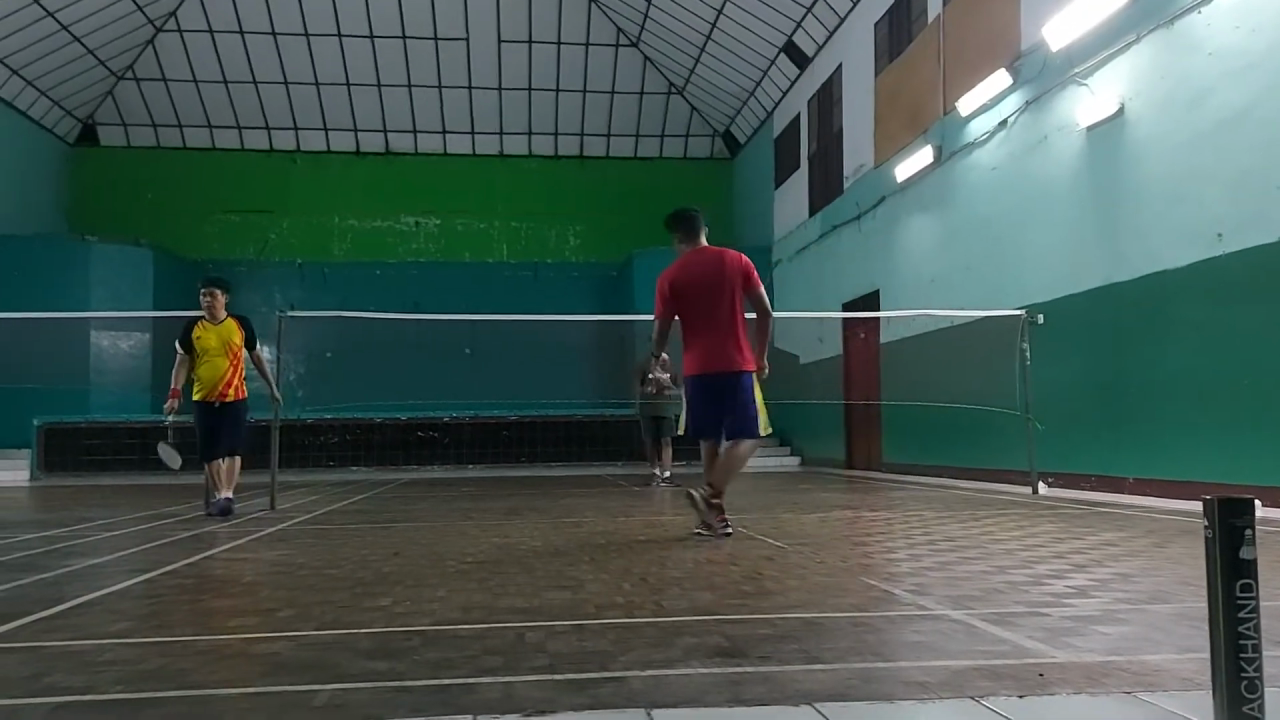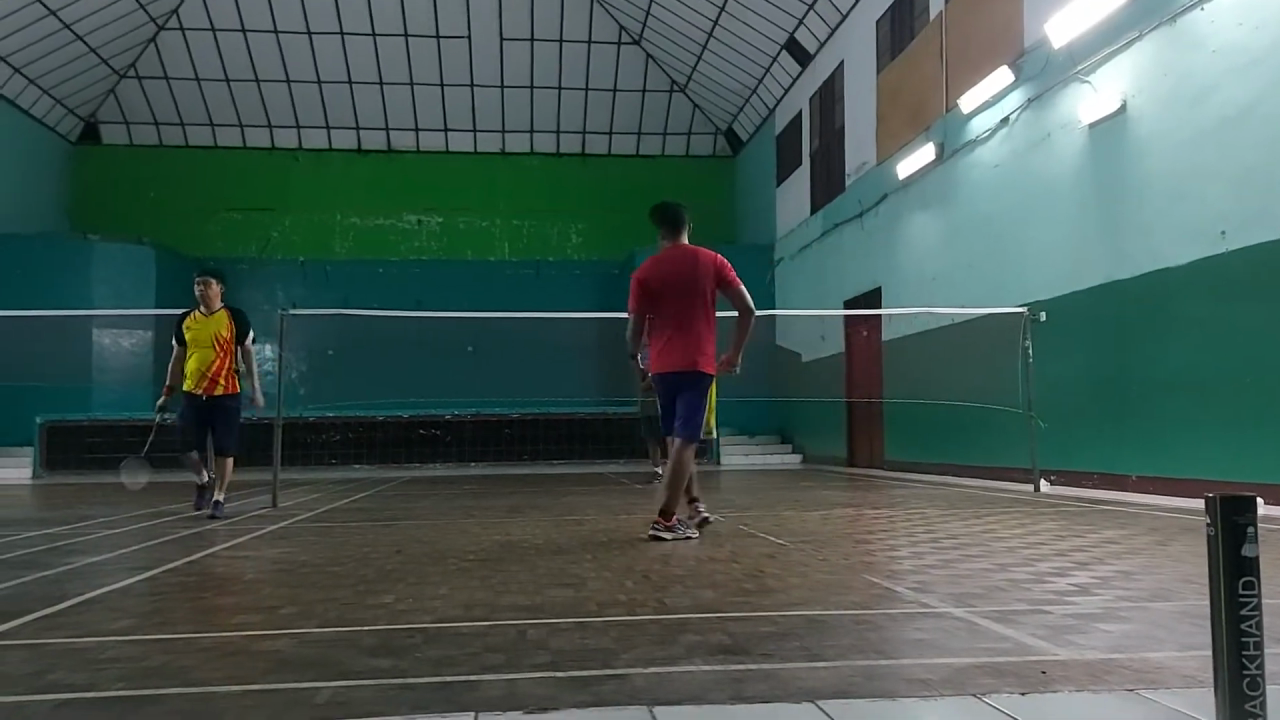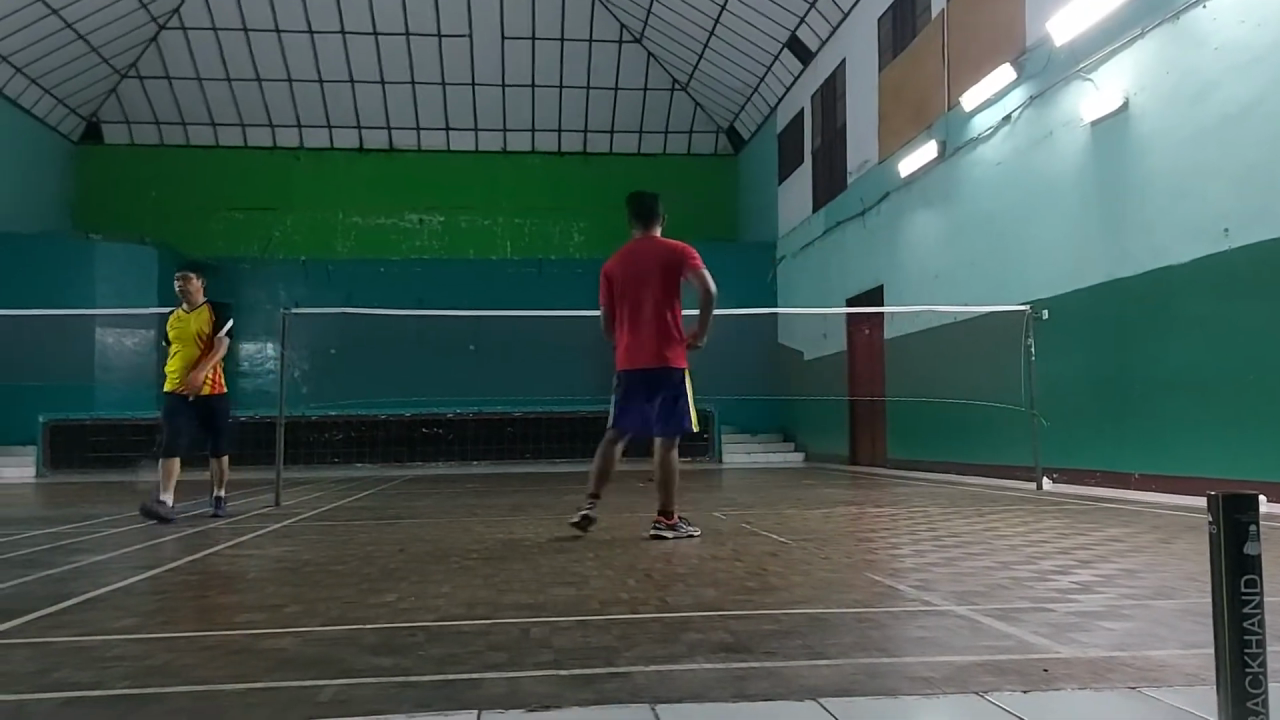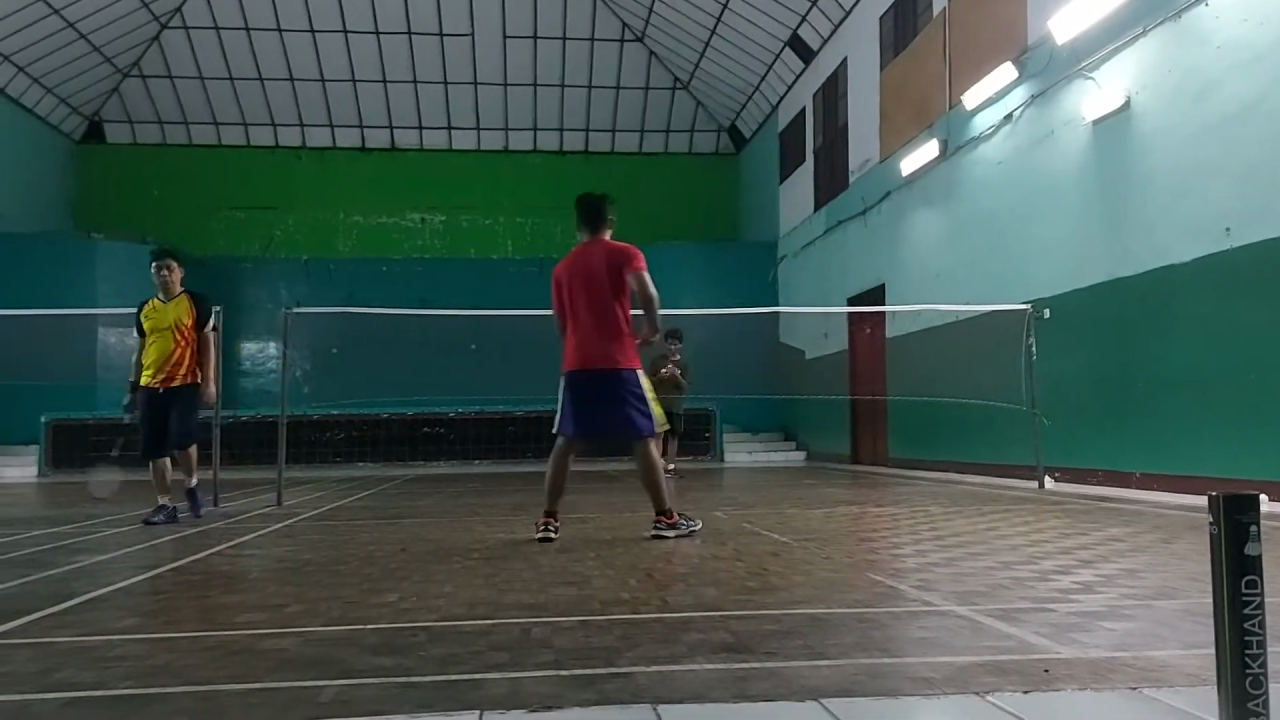
dt=0.3s
person 1, frame 1
left shoulder: (670, 276)
right shoulder: (737, 261)
left elbow: (661, 332)
right elbow: (765, 312)
left wrist: (656, 356)
right wrist: (761, 354)
left hip: (697, 370)
right hip: (738, 366)
left knee: (710, 442)
right knee: (745, 438)
left ankle: (715, 516)
right ankle: (709, 493)
person 1, frame 2
left shoulder: (645, 272)
right shoulder: (712, 262)
left elbow: (635, 328)
right elbow: (747, 310)
left wrist: (635, 355)
right wrist: (735, 353)
left hip: (662, 366)
right hip: (697, 364)
left knee: (676, 436)
right knee: (685, 441)
left ankle: (693, 504)
right ankle: (666, 519)
person 1, frame 3
left shoulder: (613, 264)
right shoulder: (678, 252)
left elbow: (607, 323)
right elbow: (708, 291)
right wrist: (700, 332)
left hip: (628, 362)
right hip: (667, 359)
left knee: (615, 436)
right knee: (667, 439)
left ankle: (591, 504)
right ankle: (666, 519)
person 1, frame 4
left shoulder: (563, 267)
right shoulder: (624, 254)
right elbow: (647, 294)
right wrist: (651, 329)
left hip: (575, 365)
right hip: (617, 362)
left knee: (566, 441)
right knee: (643, 438)
left ankle: (548, 519)
right ankle: (665, 517)
person 2, frame 1
left shoulder: (242, 324)
right shoulder: (191, 329)
left elbow: (257, 357)
right elbow: (182, 364)
left wrist: (272, 387)
right wrist: (174, 395)
left hip: (234, 398)
right hip: (203, 400)
left knee: (233, 449)
right knee: (210, 454)
left ankle: (226, 498)
right ankle: (220, 497)
person 2, frame 2
left shoulder: (235, 317)
right shoulder: (186, 320)
left elbow: (248, 354)
right elbow: (177, 358)
left wrist: (255, 388)
right wrist: (167, 392)
left hip: (224, 394)
right hip: (191, 393)
left knee: (224, 449)
right knee: (187, 446)
left ankle: (218, 499)
right ankle: (205, 481)
person 2, frame 3
left shoulder: (219, 311)
right shoulder: (172, 318)
left elbow: (221, 347)
left wrist: (201, 372)
right wrist: (169, 389)
left hip: (211, 392)
right hip: (176, 394)
left knee: (218, 449)
right knee: (170, 448)
left ankle: (219, 497)
right ankle: (164, 503)
person 2, frame 4
left shoulder: (196, 303)
right shoulder: (145, 309)
left elbow: (207, 342)
right elbow: (141, 350)
left wrist: (208, 381)
right wrist: (133, 389)
left hip: (185, 384)
right hip: (151, 387)
left knee: (184, 440)
right knee: (154, 450)
left ankle: (191, 484)
right ankle: (164, 504)
